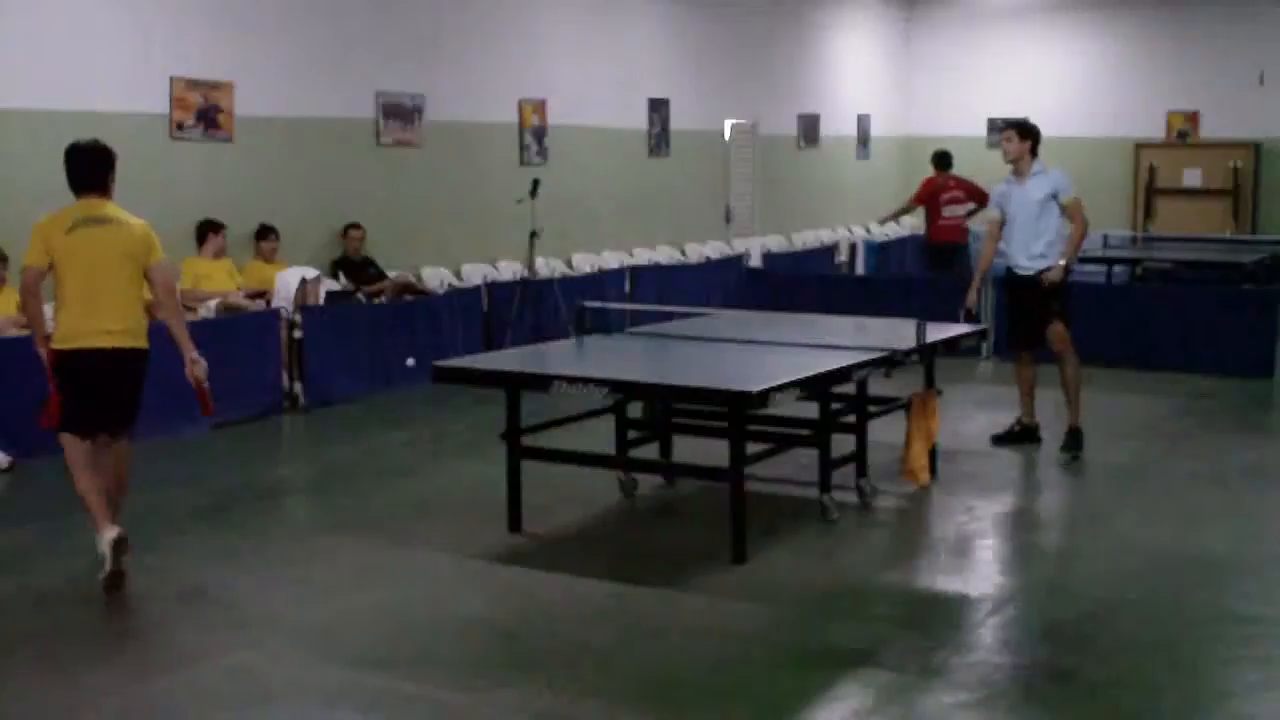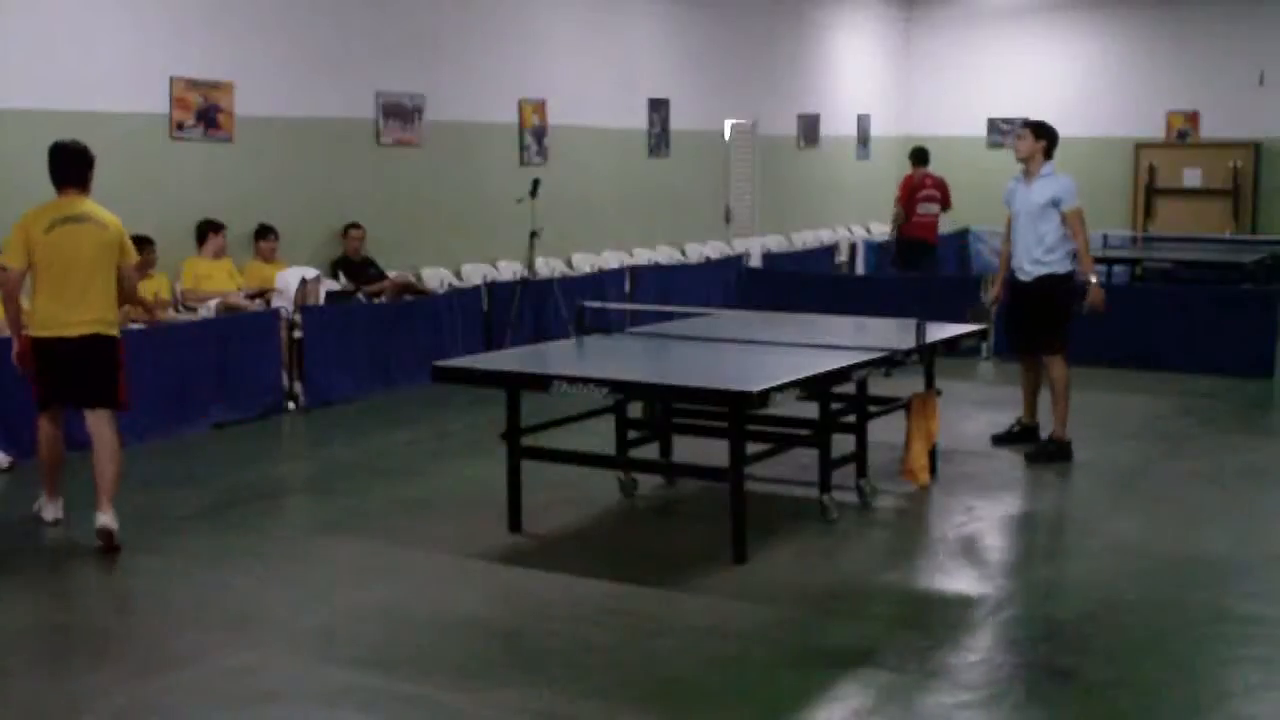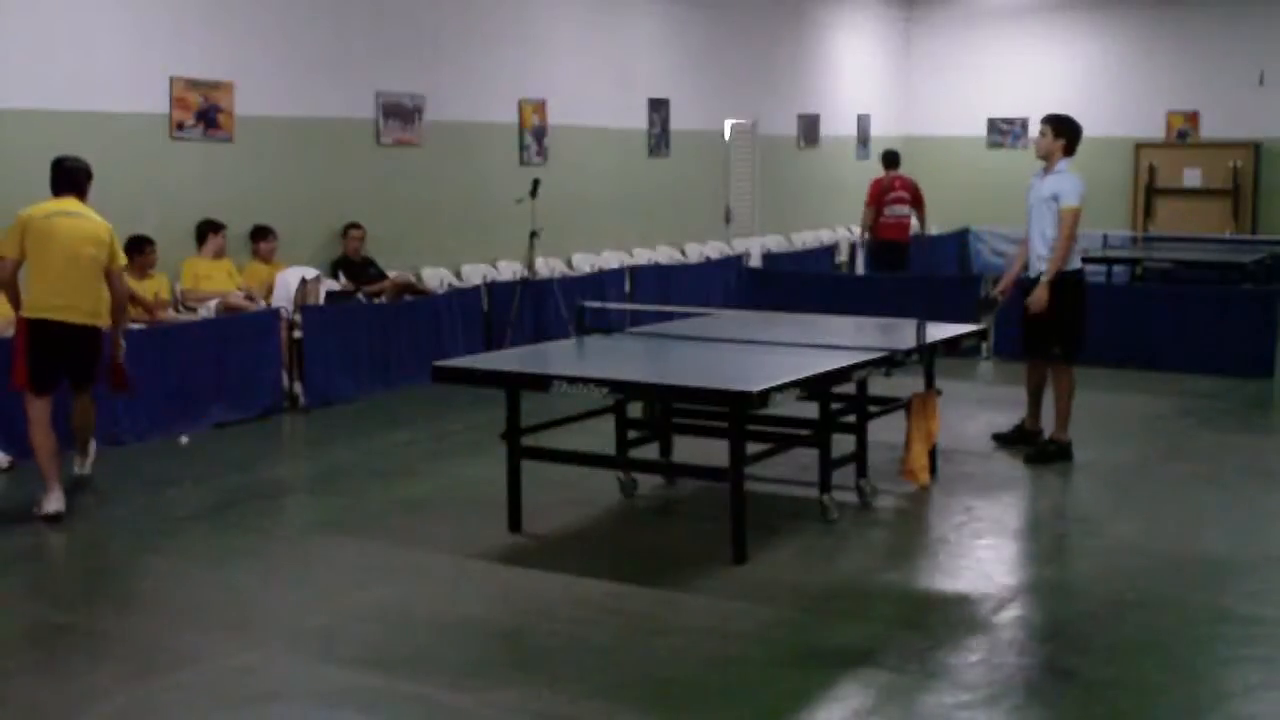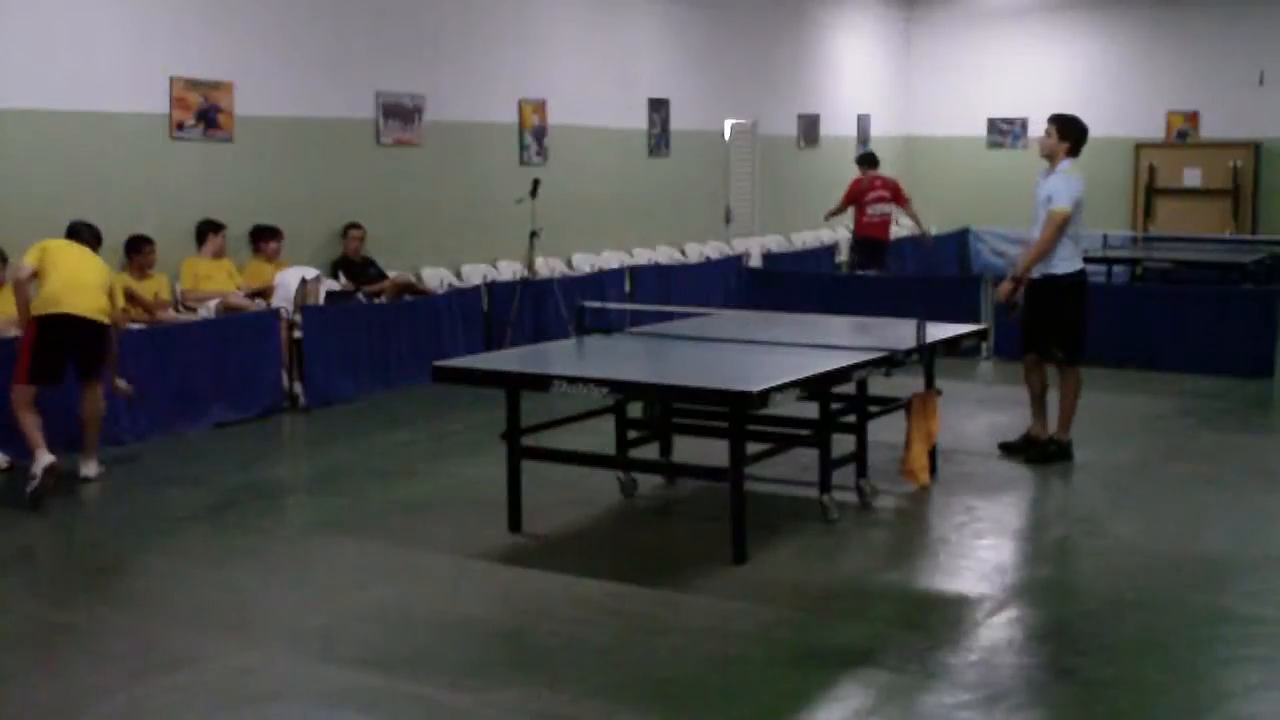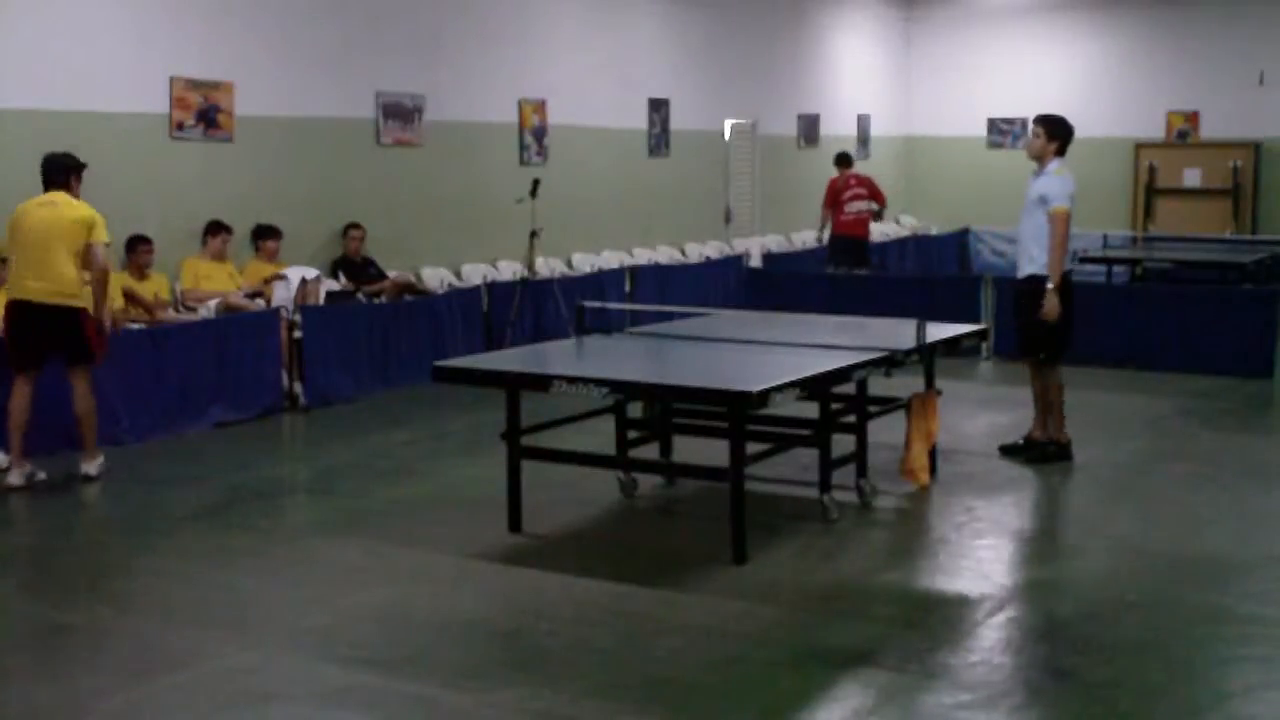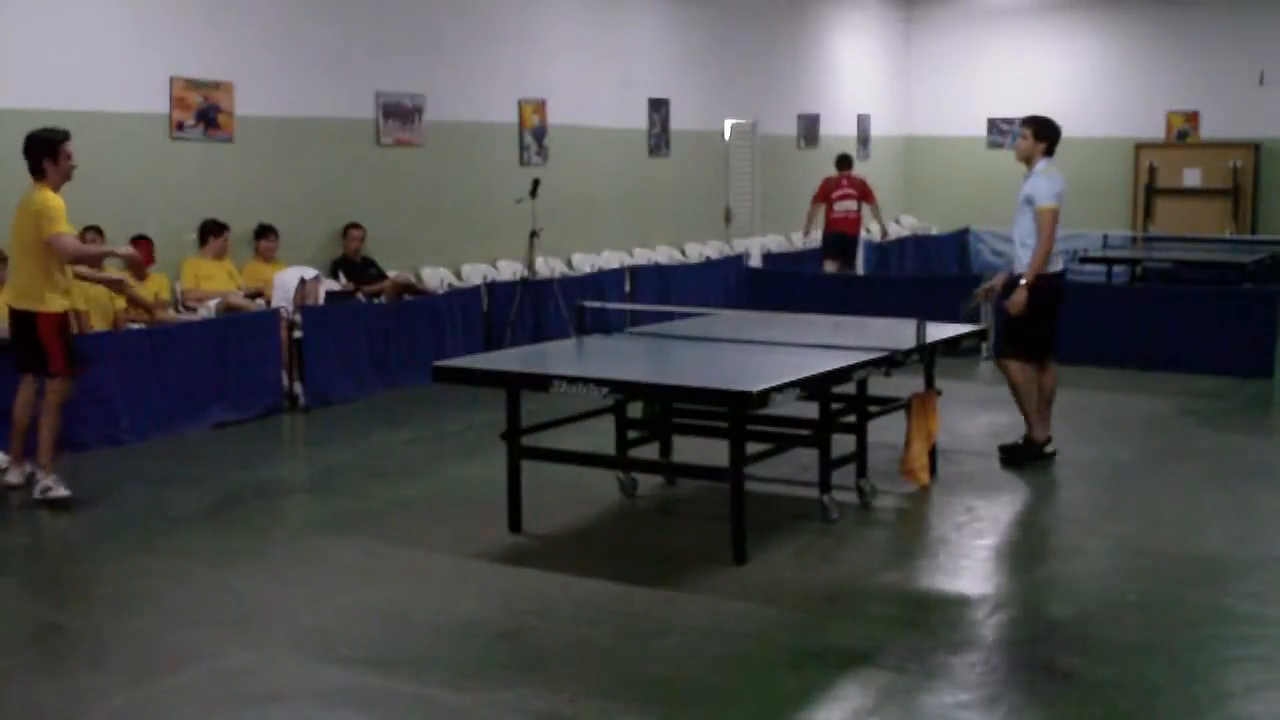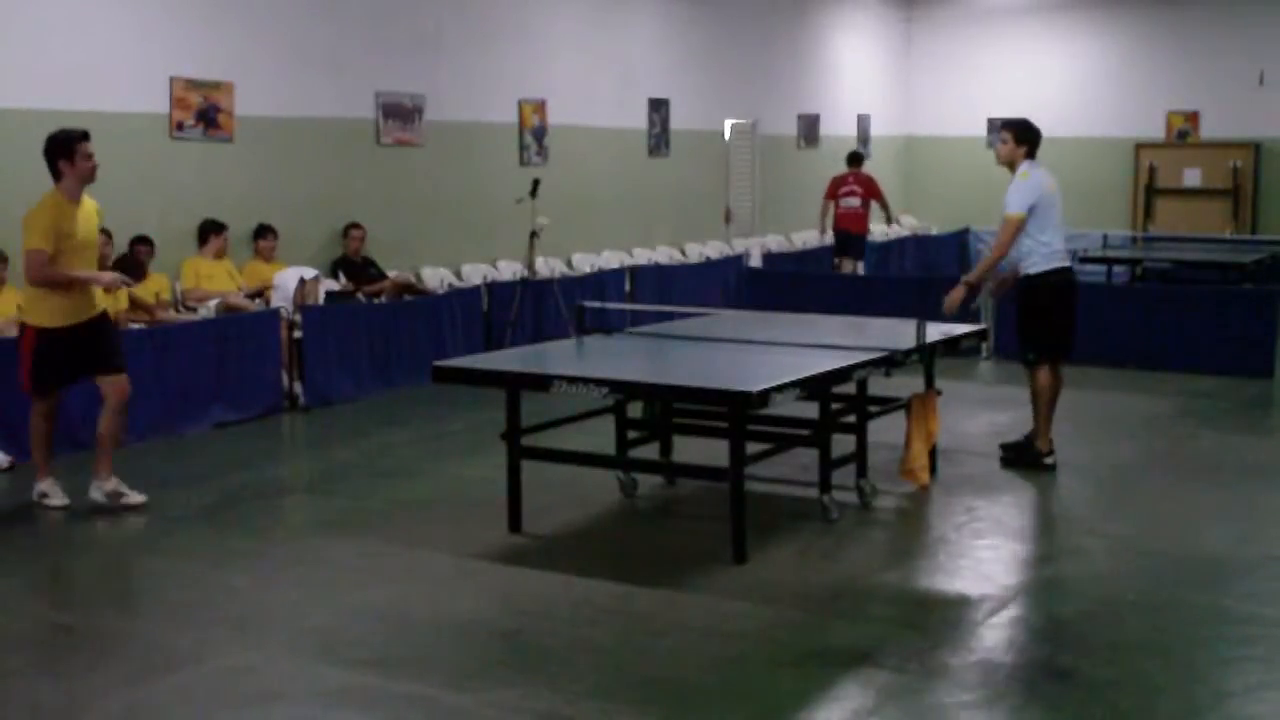
dt=0.4s
person 1, frame 1
left shoulder: (50, 227)
right shoulder: (137, 228)
left elbow: (30, 288)
right elbow: (166, 294)
left wrist: (42, 345)
right wrist: (188, 351)
left hip: (76, 348)
right hip: (129, 347)
left knee: (78, 449)
right knee: (115, 441)
left ankle: (106, 532)
right ankle: (111, 529)
person 1, frame 2
right shoulder: (111, 224)
right elbow: (129, 290)
left hip: (48, 335)
right hip: (99, 336)
left knee: (49, 419)
right knee: (102, 426)
left ankle: (52, 502)
right ankle: (105, 511)
person 1, frame 3
right shoulder: (102, 226)
right elbow: (120, 293)
right wrist: (117, 335)
left hip: (40, 319)
right hip: (88, 322)
left knee: (38, 406)
right knee: (82, 393)
left ankle: (53, 493)
right ankle: (82, 458)
person 1, frame 4
left shoulder: (46, 246)
right shoulder: (102, 267)
left elbow: (20, 278)
right elbow: (113, 327)
left wrist: (26, 324)
right wrist: (114, 376)
left hip: (51, 316)
right hip: (94, 321)
left knee: (22, 398)
right knee: (92, 384)
left ankle: (41, 455)
right ankle: (89, 461)
person 1, frame 5
right shoulder: (87, 214)
right elbow: (101, 266)
right wrist: (100, 311)
right hip: (66, 302)
right knee: (80, 375)
right ankle: (91, 458)
person 1, frame 6
left shoulder: (33, 201)
right shoulder: (47, 203)
right elbow: (70, 251)
left wrist: (98, 277)
right wrist: (114, 252)
right hip: (43, 308)
left knee: (30, 383)
right knee: (58, 390)
right ankle: (45, 477)
person 1, frame 7
left shoulder: (91, 207)
right shoulder: (44, 214)
right elbow: (36, 273)
right wrist: (93, 278)
left hip: (90, 317)
right hip: (47, 324)
left knee: (119, 392)
right knee: (46, 402)
left ankle: (104, 482)
right ankle: (44, 481)
person 2, frame 1
left shoulder: (1054, 179)
right shoulder: (1002, 190)
left elbow: (1079, 223)
right elbow: (992, 238)
left wrist: (1062, 264)
right wrist: (975, 285)
left hip: (1048, 276)
right hip: (1017, 277)
left knee: (1060, 343)
right knee: (1023, 352)
left ankle: (1074, 425)
right ankle: (1028, 423)
person 2, frame 2
left shoulder: (1061, 185)
right shoulder: (1014, 187)
left elbow: (1079, 235)
left wrist: (1092, 280)
right wrist: (999, 282)
left hip: (1052, 280)
right hip: (1020, 281)
left knee: (1052, 355)
right knee: (1027, 355)
left ankle: (1060, 438)
right ankle: (1028, 423)
person 2, frame 3
left shoulder: (1068, 182)
right shoulder: (1037, 181)
left elbow: (1065, 237)
left wrist: (1046, 283)
right wrist: (1010, 277)
left hip: (1057, 281)
right hip: (1035, 278)
left knee: (1059, 361)
right knee: (1035, 357)
left ankle: (1061, 439)
right ankle: (1031, 426)
person 2, frame 4
left shoulder: (1067, 182)
right shoulder: (1049, 177)
left elbow: (1047, 240)
left wrist: (1012, 277)
right wrist: (1024, 278)
left hip: (1062, 281)
right hip: (1041, 280)
left knee: (1066, 363)
right knee: (1031, 357)
left ankle: (1061, 440)
right ankle: (1038, 432)
person 2, frame 5
left shoulder: (1057, 181)
right shoulder: (1040, 178)
left elbow: (1059, 242)
left wrist: (1052, 291)
left hip: (1046, 282)
right hip: (1030, 280)
left knee: (1046, 364)
right knee: (1034, 362)
left ankle: (1059, 439)
right ankle: (1039, 434)
person 2, frame 6
left shoulder: (1044, 179)
right shoulder: (1036, 178)
left elbow: (1045, 241)
left wrist: (1023, 285)
right wrist: (1004, 276)
left hip: (1038, 281)
right hip: (1039, 279)
left knee: (1010, 356)
right knee: (1041, 359)
left ankle: (1039, 435)
right ankle: (1038, 434)
person 2, frame 7
left shoulder: (1024, 184)
right shoulder: (1039, 177)
left elbow: (1003, 244)
left wrist: (966, 284)
right wrist: (1013, 275)
left hip: (1042, 280)
right hip: (1058, 275)
left knee: (1039, 363)
right knee: (1051, 362)
left ankle: (1042, 448)
right ankle: (1039, 436)
